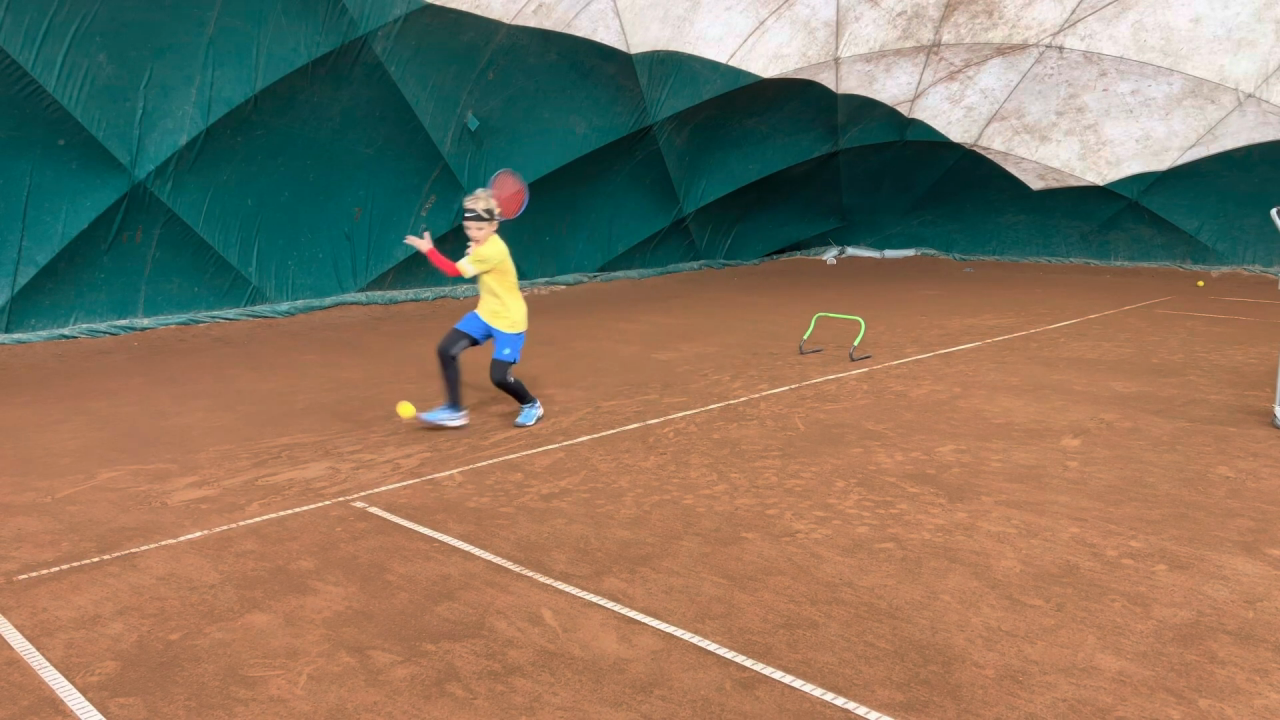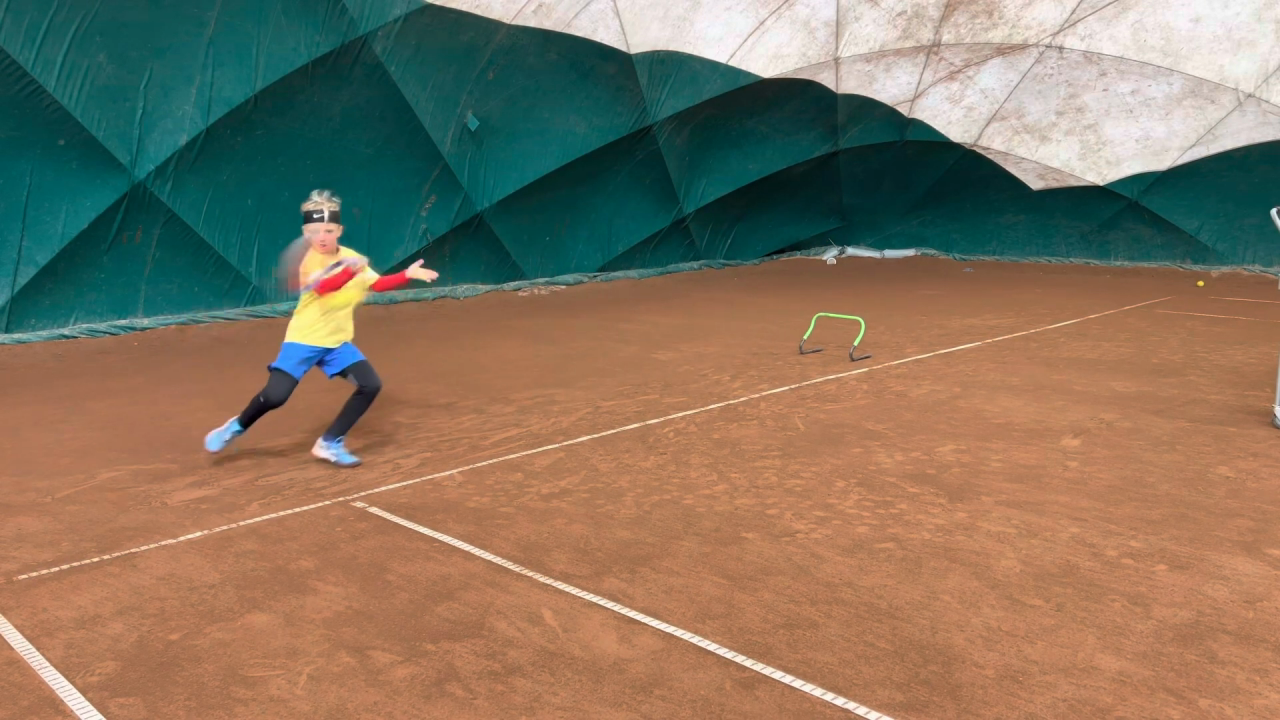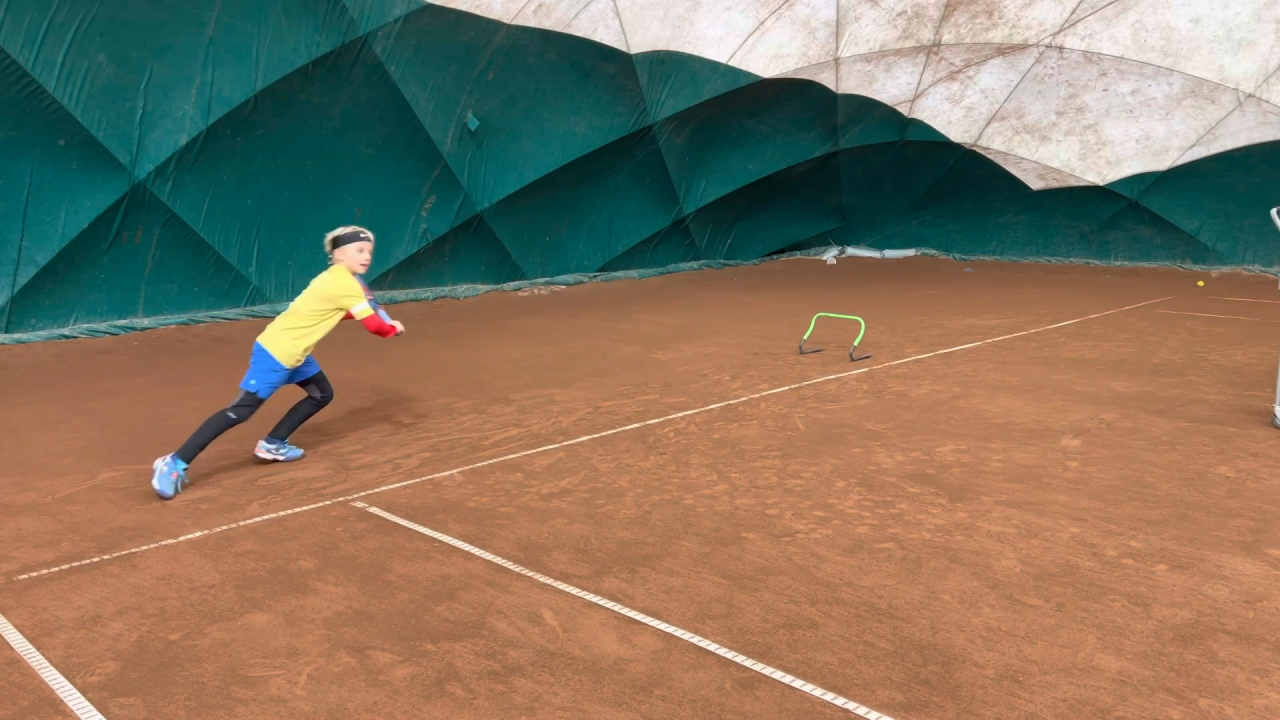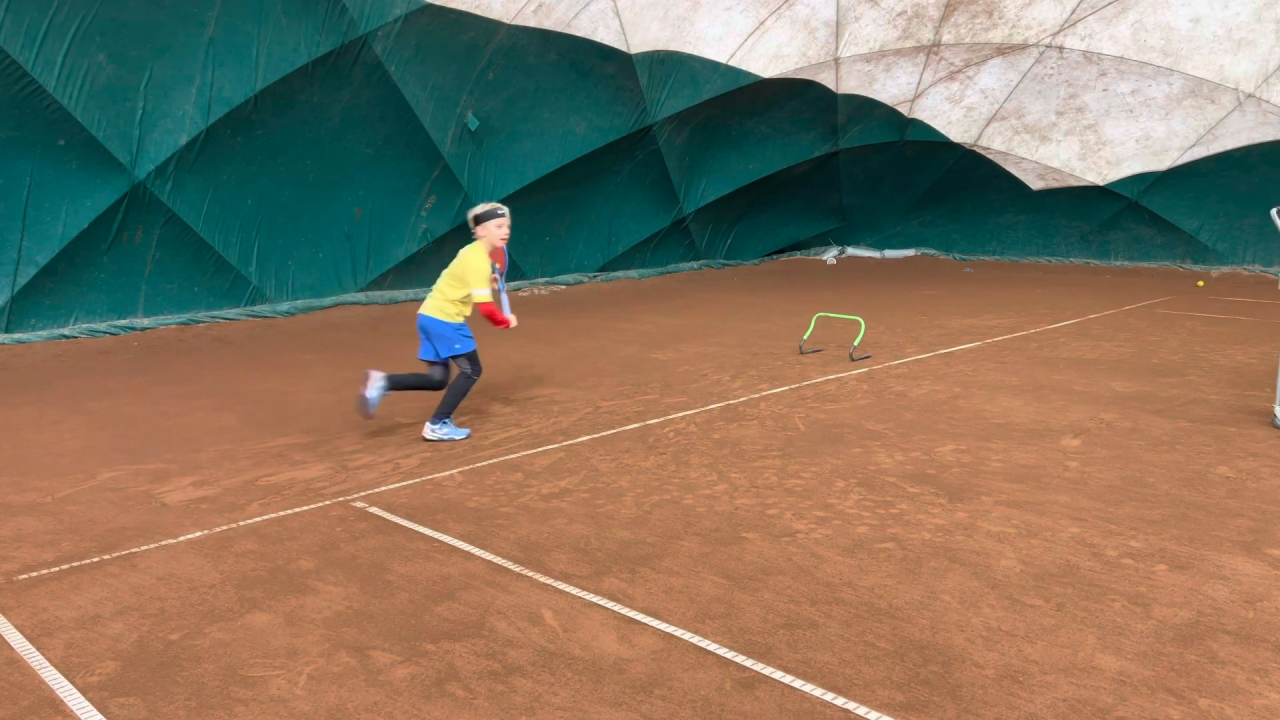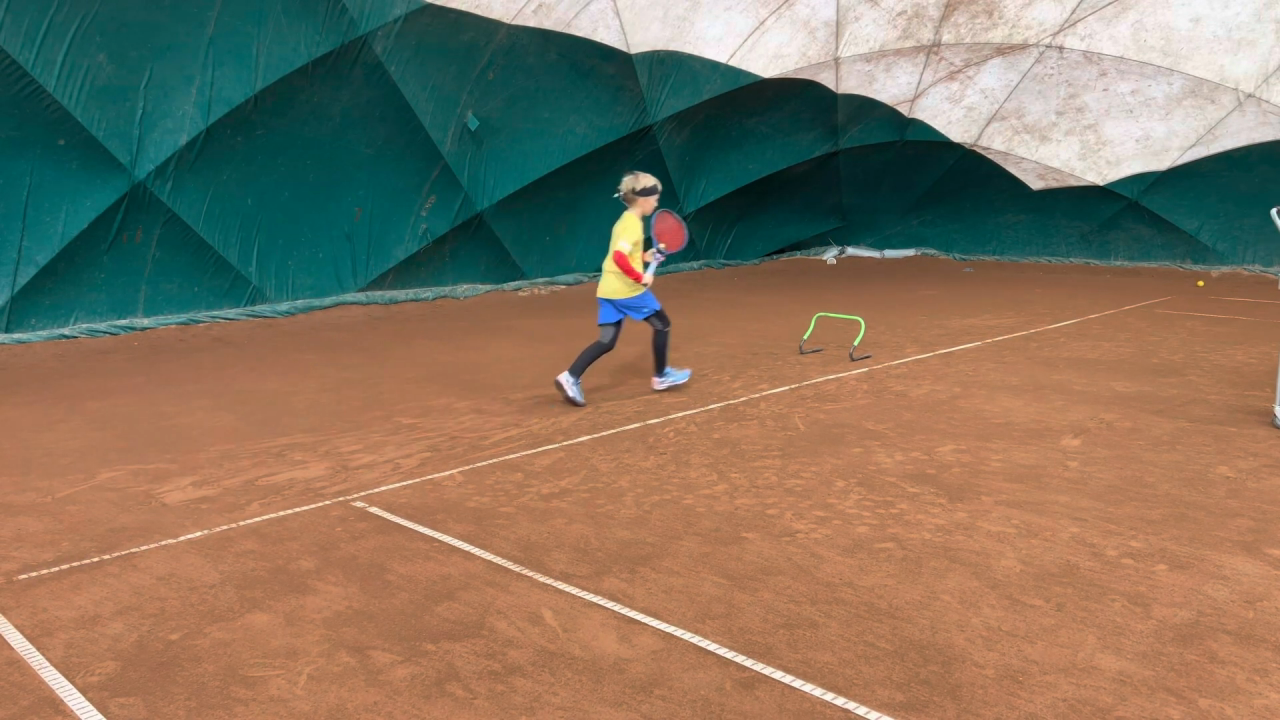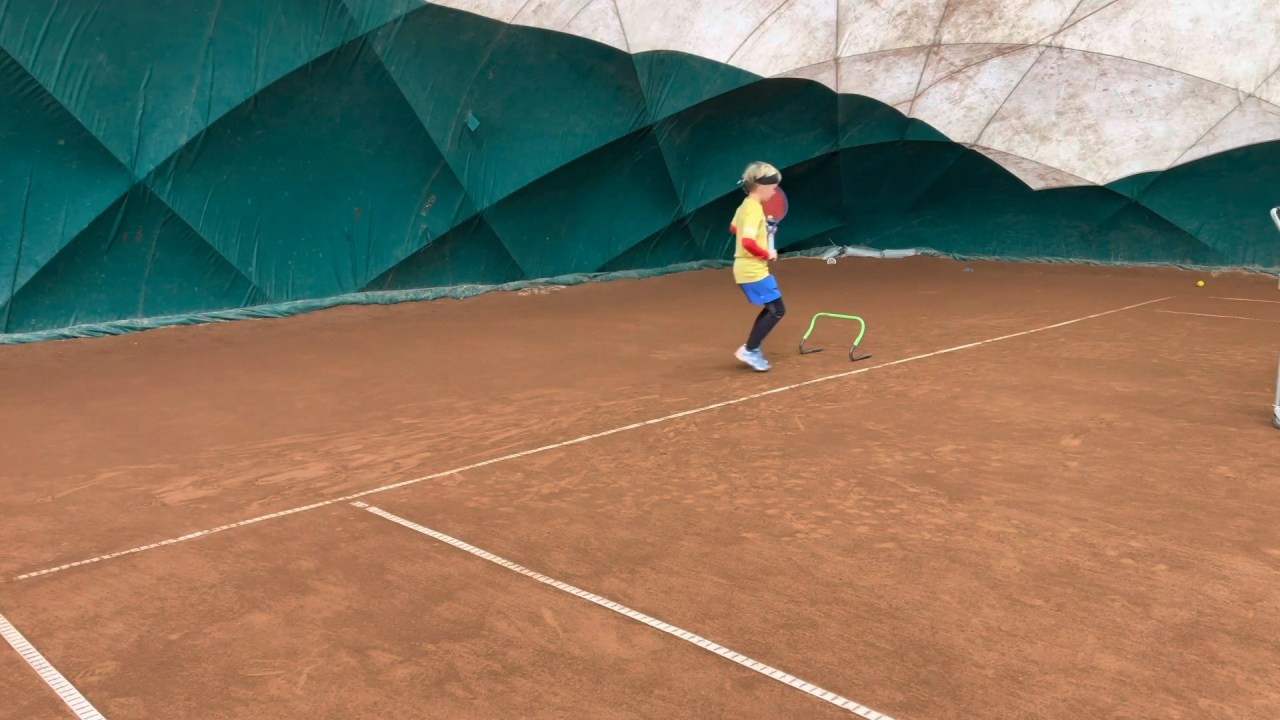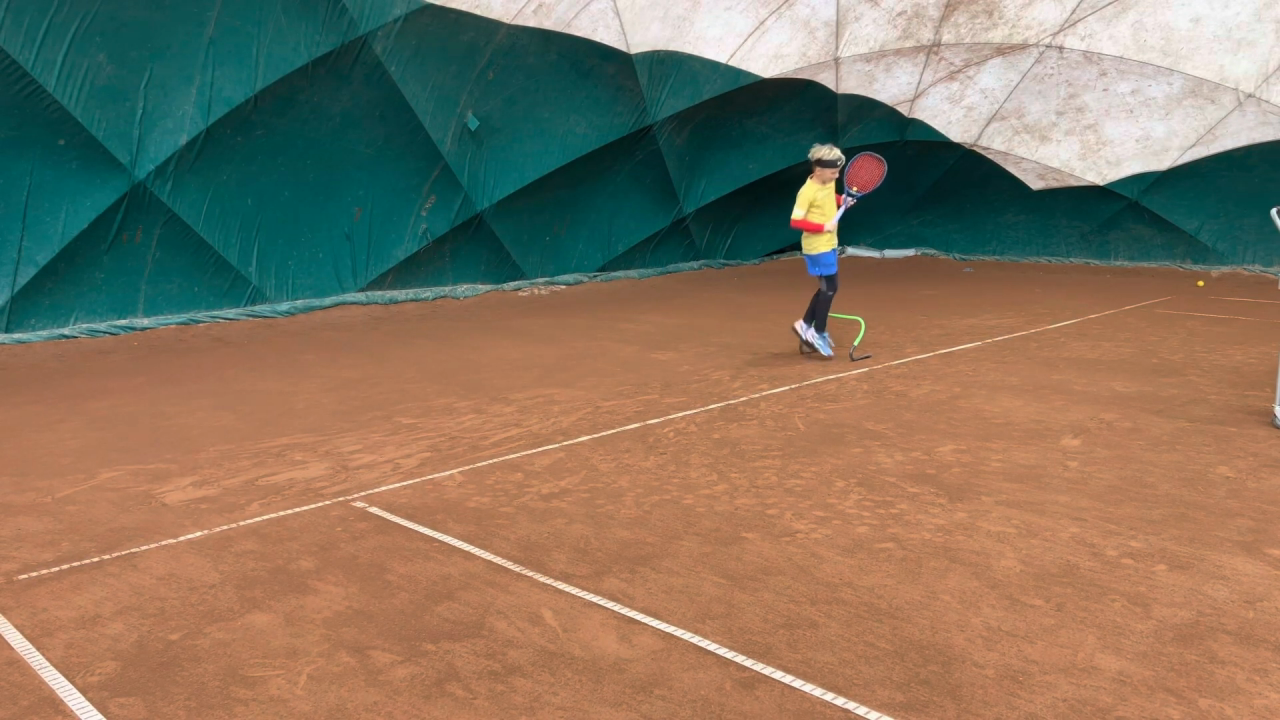
dt=0.4s
person 1, frame 1
left shoulder: (491, 251)
right shoulder: (487, 244)
left elbow: (454, 271)
left wrist: (428, 249)
right wrist: (474, 248)
left hip: (508, 320)
right hip: (486, 314)
left knee: (499, 377)
right knee: (446, 350)
left ankle: (531, 405)
right ankle: (453, 410)
person 1, frame 2
left shoulder: (352, 257)
right shoulder: (305, 258)
left elbow: (378, 284)
right elbow: (322, 287)
left wrist: (407, 275)
right wrist: (350, 270)
left hip: (338, 342)
right hip: (303, 339)
left knee: (371, 385)
right knee: (274, 396)
left ankle: (331, 442)
right ankle: (238, 426)
person 1, frame 3
left shoulder: (332, 277)
right shoulder: (346, 284)
right elbow: (373, 324)
left wrist: (354, 311)
right wrist: (392, 328)
left hip: (295, 352)
right hip: (276, 351)
left knee: (322, 394)
right knee: (240, 411)
left ankle: (273, 443)
right ankle: (174, 464)
person 1, frame 4
left shoulder: (474, 251)
right shoulder: (477, 261)
right elbow: (486, 308)
left wrist: (490, 279)
right wrist: (506, 320)
left hip: (431, 315)
right hip: (443, 317)
left knee: (437, 380)
right knee: (471, 371)
left ankle: (381, 381)
right ankle: (438, 424)
person 1, frame 5
left shoulder: (623, 221)
right shoulder: (633, 225)
right elbow: (619, 257)
left wrist: (643, 256)
right wrist: (640, 277)
left hip: (608, 289)
right hip: (627, 290)
left knee: (607, 341)
right knee: (662, 325)
left ankle: (571, 378)
right ankle: (661, 376)
person 1, frame 6
left shoulder: (744, 207)
right shoulder: (754, 210)
left elbow: (734, 228)
right elbow: (747, 242)
right wrist: (767, 253)
left hip: (745, 270)
right hip: (754, 271)
left knee: (771, 308)
right knee: (777, 310)
left ankle: (751, 350)
right ankle: (749, 350)
person 1, frame 7
left shoulder: (829, 182)
right shoulder: (807, 191)
right elbow: (795, 221)
left wrist: (841, 200)
right wrist: (822, 226)
left hip: (829, 244)
right hip: (817, 246)
left knee: (827, 288)
right knee: (829, 288)
left ankle: (807, 325)
right ankle: (817, 332)
